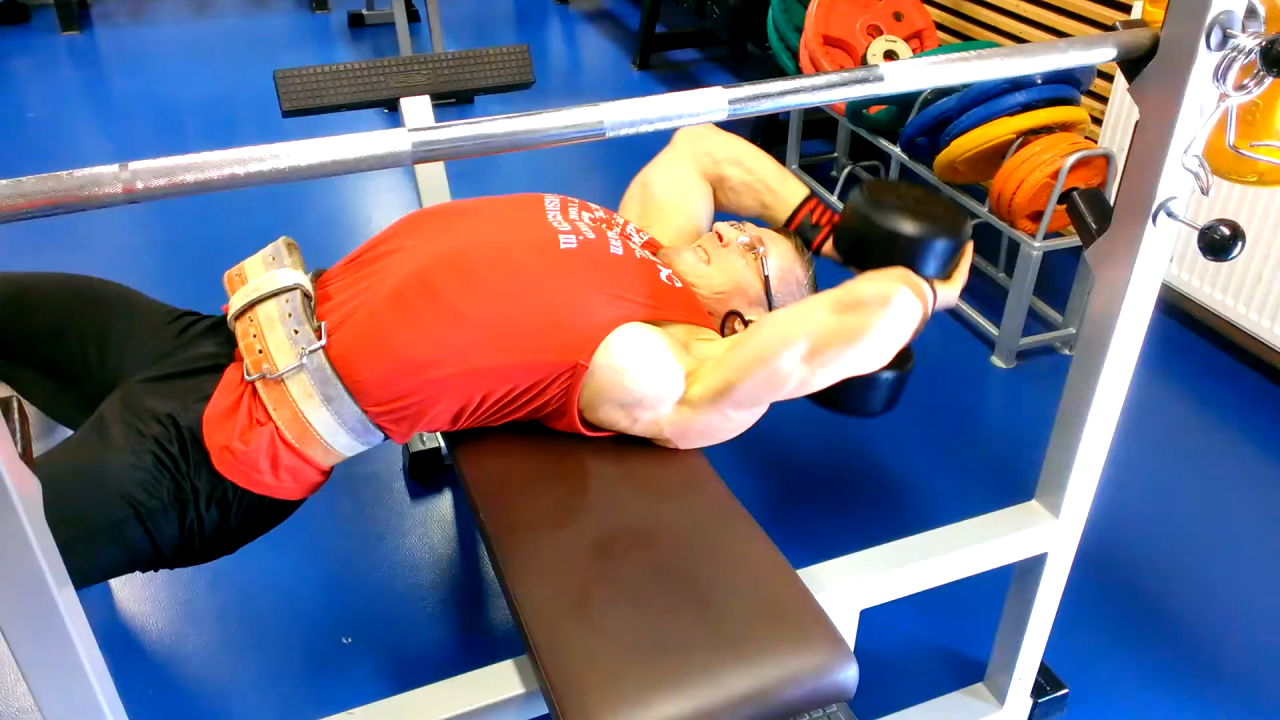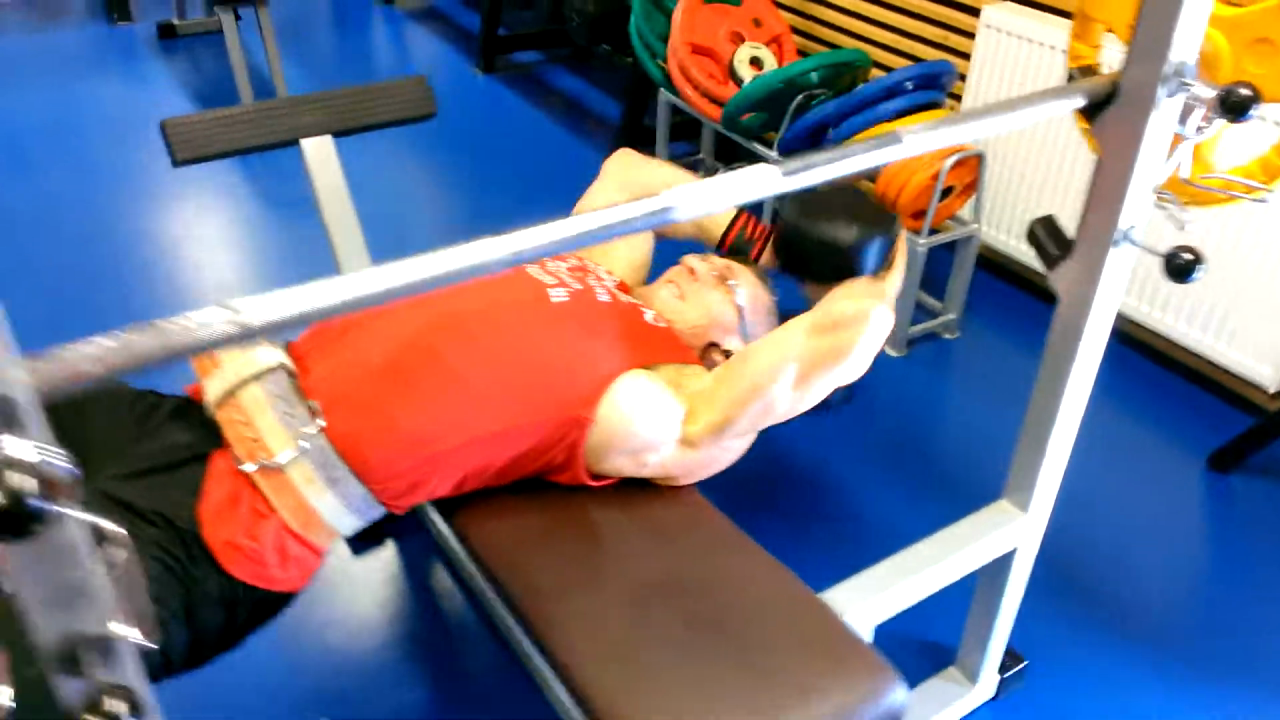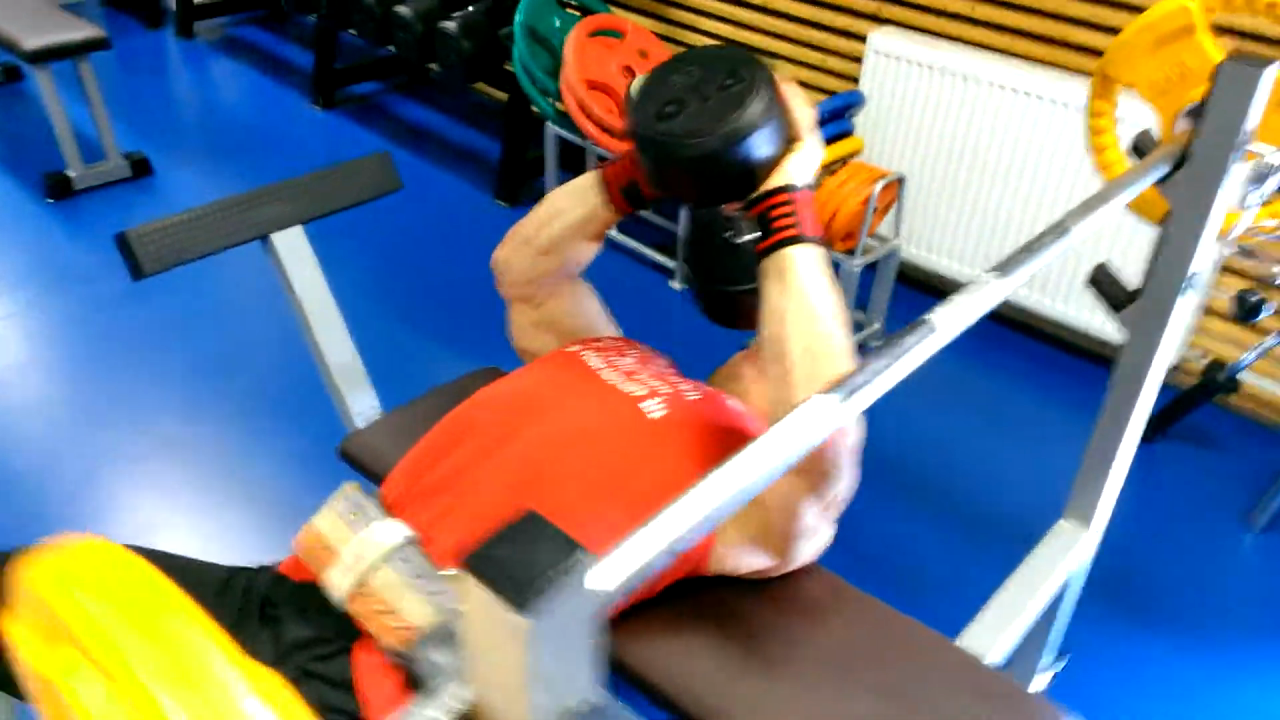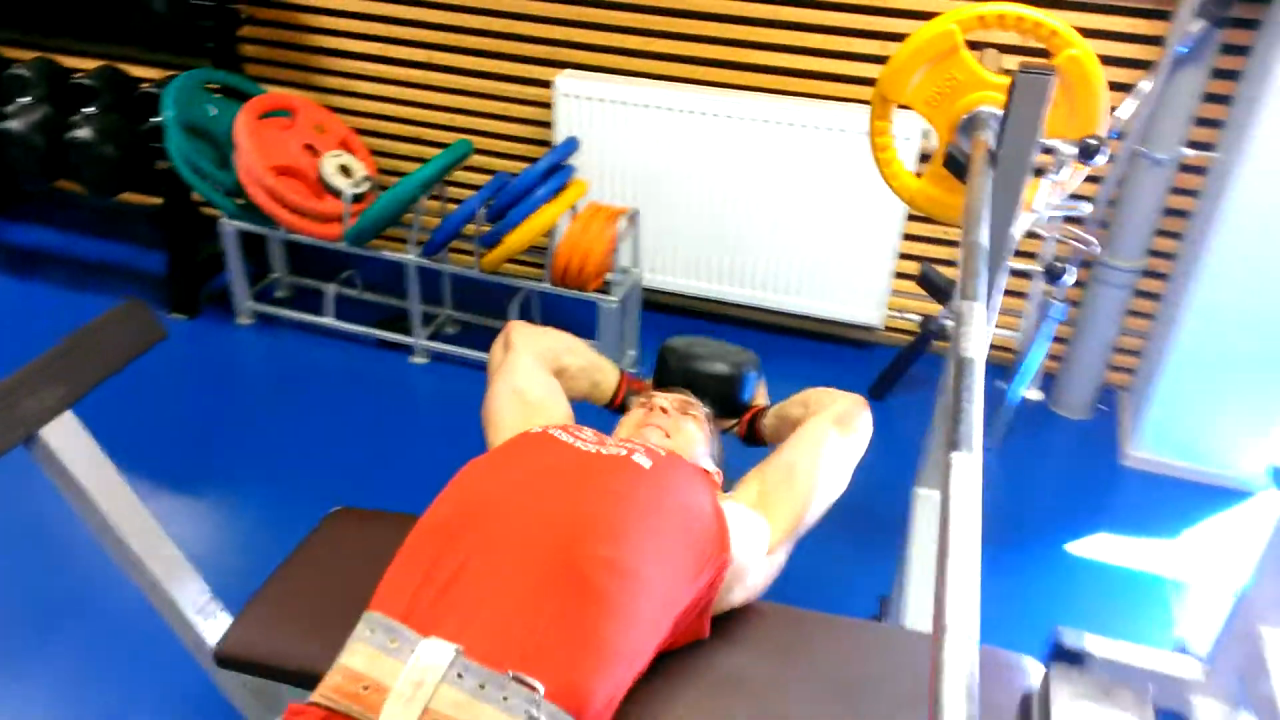
dt=1s
person 1, frame 1
left shoulder: (662, 375)
right shoulder: (658, 246)
left elbow: (880, 310)
right elbow: (701, 143)
left wrist: (925, 290)
right wrist: (827, 227)
person 1, frame 2
left shoulder: (659, 410)
right shoulder: (607, 286)
left elbow: (830, 342)
right elbow: (627, 173)
left wrist: (881, 286)
right wrist: (751, 238)
person 1, frame 3
left shoulder: (768, 507)
right shoulder: (620, 365)
left elbow: (822, 427)
right elbow: (523, 266)
left wrist: (786, 208)
right wrist: (639, 171)
person 1, frame 4
left shoulder: (731, 527)
right shoulder: (539, 442)
left elbow: (845, 416)
right elbow: (522, 343)
left wrist: (757, 418)
right wrist: (626, 389)
